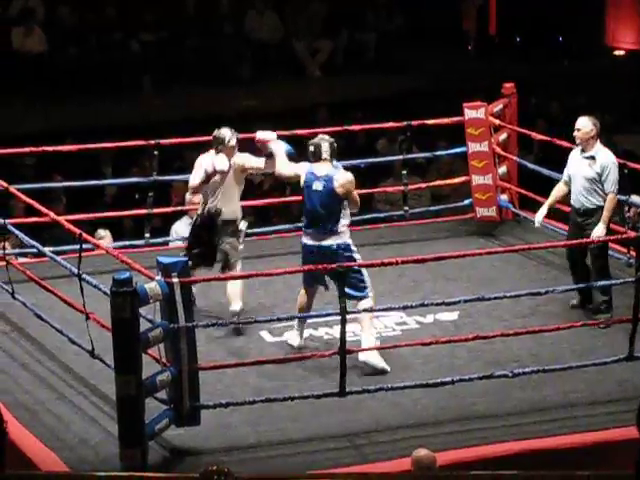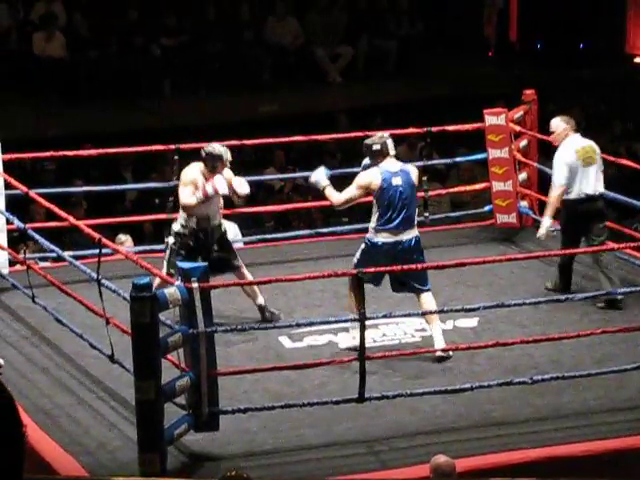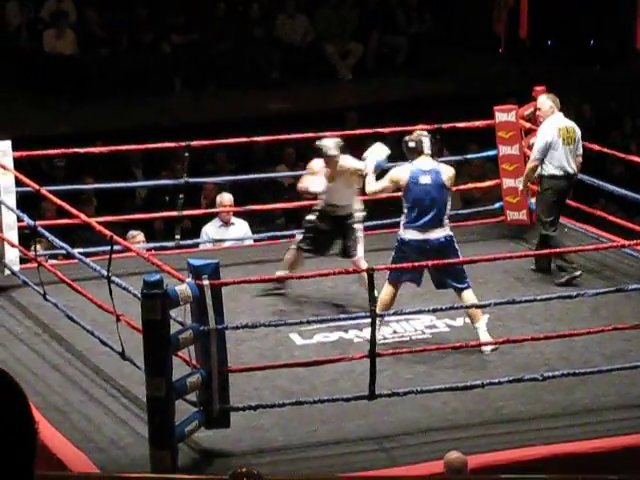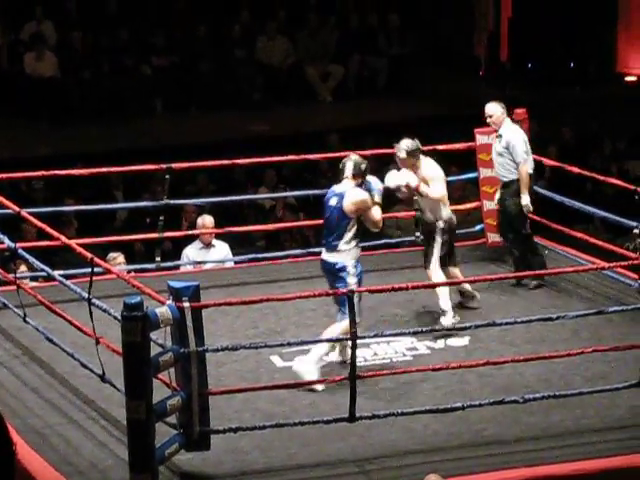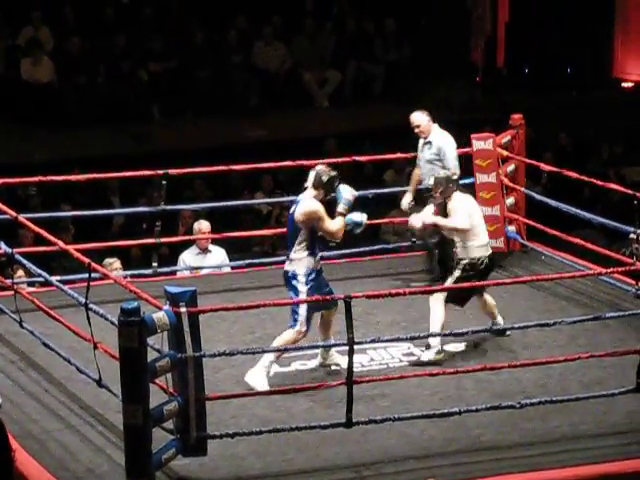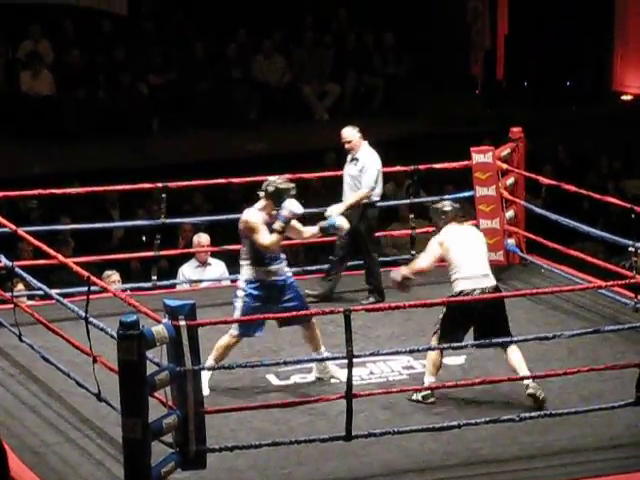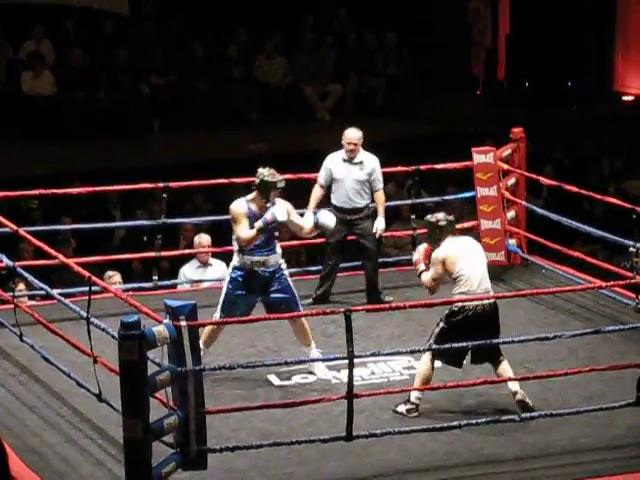
dt=0.7s
person 1, frame 1
left shoulder: (304, 171)
right shoulder: (345, 177)
left elbow: (280, 169)
right elbow: (355, 207)
left wrist: (276, 145)
left hip: (311, 245)
right hip: (338, 246)
left knee: (309, 289)
right knee: (364, 295)
left ankle: (296, 334)
right ankle: (368, 346)
person 1, frame 2
left shoulder: (370, 176)
right shoulder: (412, 171)
left elbow: (339, 201)
left wrist: (323, 182)
left hip: (379, 243)
right hip: (409, 242)
left knee: (356, 283)
right knee: (423, 291)
right ankle: (439, 343)
person 1, frame 3
left shoulder: (401, 172)
right shoulder: (448, 172)
left elbow: (371, 189)
left wrist: (371, 166)
left hip: (409, 240)
right hip: (440, 240)
left knee: (392, 283)
right knee: (463, 287)
left ankle: (374, 329)
right ankle: (484, 336)
person 1, frame 4
left shoulder: (333, 191)
right shoulder: (360, 195)
right elbow: (376, 224)
right wrist: (376, 198)
left hip: (329, 258)
right hip: (345, 263)
left knee: (345, 307)
right knee: (348, 320)
left ankle: (343, 351)
right ankle: (310, 362)
person 1, frame 5
left shoulder: (304, 201)
right shoulder: (312, 207)
left elbow: (321, 230)
right elbow: (335, 234)
left wrist: (348, 221)
right wrist: (344, 206)
left hip: (309, 269)
right hip: (301, 273)
left knee: (331, 307)
right knee: (299, 329)
left ankle: (327, 354)
right ankle: (259, 371)
person 1, frame 6
left shoulder: (279, 212)
right shoulder: (251, 217)
left elbow: (302, 233)
right elbow: (269, 247)
left wrist: (325, 226)
right wrist: (282, 221)
left hip: (280, 278)
right hip: (255, 282)
left knee: (308, 321)
right knee: (238, 333)
left ankle: (323, 366)
right ankle: (205, 372)
person 1, frame 7
left shoulder: (282, 206)
right shoulder: (239, 207)
left elbow: (305, 229)
right elbow: (244, 241)
left wrist: (317, 223)
right wrist: (264, 223)
left hip: (274, 269)
right hip: (244, 271)
left knee: (296, 315)
right knee: (222, 318)
left ankle: (315, 359)
person 2, frame 1
left shoulder: (241, 159)
right shoulder: (203, 160)
left elbow: (266, 167)
right elbow: (193, 189)
right wrist: (209, 174)
left hip: (230, 222)
right hip: (206, 218)
left knee: (231, 267)
right knee: (187, 263)
left ankle: (235, 313)
person 2, frame 2
left shoulder: (225, 174)
right shoulder: (190, 174)
left elbow: (238, 198)
right elbow: (185, 205)
left wrist: (240, 191)
right wrist: (206, 194)
left hip: (213, 228)
right hip: (188, 230)
left knee: (239, 269)
right knee: (169, 273)
left ankle: (263, 308)
person 2, frame 3
left shoulder: (350, 164)
right shoulder: (315, 165)
right elbow: (302, 186)
right wrist: (310, 189)
left hip: (350, 214)
right hip: (325, 210)
left knee: (356, 258)
right knee: (299, 246)
right ankle: (281, 280)
person 2, frame 4
left shoulder: (428, 169)
right shoulder: (409, 169)
left elbow: (440, 197)
right elbow: (406, 193)
left wrist: (416, 187)
right wrist: (399, 186)
left hip: (440, 222)
right hip: (430, 221)
left knee: (433, 267)
right knee: (446, 263)
left ankle: (448, 314)
right ankle: (468, 294)
person 2, frame 5
left shoulder: (455, 204)
right shoulder: (465, 199)
left elbow: (462, 226)
left wrist: (433, 220)
right wrist: (434, 216)
left hip: (472, 261)
right hip: (482, 257)
left knee: (438, 298)
right knee: (477, 291)
left ankle: (434, 347)
right ankle: (499, 324)
person 2, frame 6
left shoulder: (442, 238)
right shoulder: (475, 232)
left elbow: (423, 264)
left wrist: (403, 273)
left hip: (464, 295)
right hip: (490, 290)
left knee: (438, 341)
right knee: (507, 342)
left ankle: (426, 390)
right ankle: (530, 385)
person 2, frame 7
left shoulder: (440, 254)
right shoulder: (472, 242)
left elbow: (431, 287)
left wrist: (421, 267)
left hip: (464, 310)
right hip: (489, 307)
left knee: (429, 353)
right knee: (494, 355)
left ankle: (412, 402)
right ankle: (518, 393)
person 3, frame 1
left shoulder: (606, 159)
right shoulder: (574, 154)
left elbow: (611, 195)
right elbow: (564, 184)
left wrist: (602, 225)
right wrist: (546, 206)
left hip: (595, 216)
right hip: (576, 214)
left knee: (598, 263)
right knee: (574, 259)
left ankle: (604, 309)
right ankle: (585, 297)
person 3, frame 2
left shoulder: (564, 152)
right shoulder: (592, 146)
left elbow: (558, 189)
right elbow: (600, 174)
left wrist: (547, 218)
left hip: (576, 206)
right hip: (596, 203)
left knee: (569, 248)
right knee: (598, 249)
left ankle: (562, 286)
right ankle: (612, 292)
person 3, frame 3
left shoulder: (546, 129)
right shoulder: (573, 127)
left elbow: (534, 162)
right elbow: (578, 160)
left wrist: (524, 182)
right wrist: (570, 184)
left hip: (550, 181)
right hip: (566, 180)
left knee: (547, 227)
right knee: (547, 222)
left ankle: (569, 268)
right ankle: (543, 264)
person 3, frame 4
left shoulder: (513, 133)
right shoulder: (500, 134)
left elbow: (523, 165)
left wrist: (525, 194)
right wrist: (500, 190)
left hip: (517, 186)
right hip: (508, 186)
left knee: (521, 231)
right knee: (506, 231)
left ankle: (538, 271)
right ankle: (522, 271)
person 3, frame 5
left shoulder: (443, 140)
right shoulder: (423, 141)
left elbow: (453, 172)
right elbow: (419, 169)
right wrist: (410, 193)
right hip: (429, 192)
left knee: (430, 234)
right knee: (439, 233)
left ankle: (436, 275)
person 3, frame 6
left shoulder: (369, 158)
right shoulder: (351, 157)
left elbow: (366, 190)
left wrist: (342, 206)
left hip: (364, 211)
right hip: (351, 210)
left knee: (367, 253)
right knee: (339, 251)
left ankle: (376, 293)
right ankle: (326, 290)
person 3, frame 7
left shoulder: (371, 161)
right shoulder: (332, 159)
left elbow: (378, 191)
right elbow: (320, 186)
left wrist: (381, 217)
right wrist: (310, 211)
left hip: (362, 214)
right hip: (339, 214)
left knee: (371, 255)
right knee: (331, 255)
left ankle: (374, 295)
right ankle: (321, 294)
